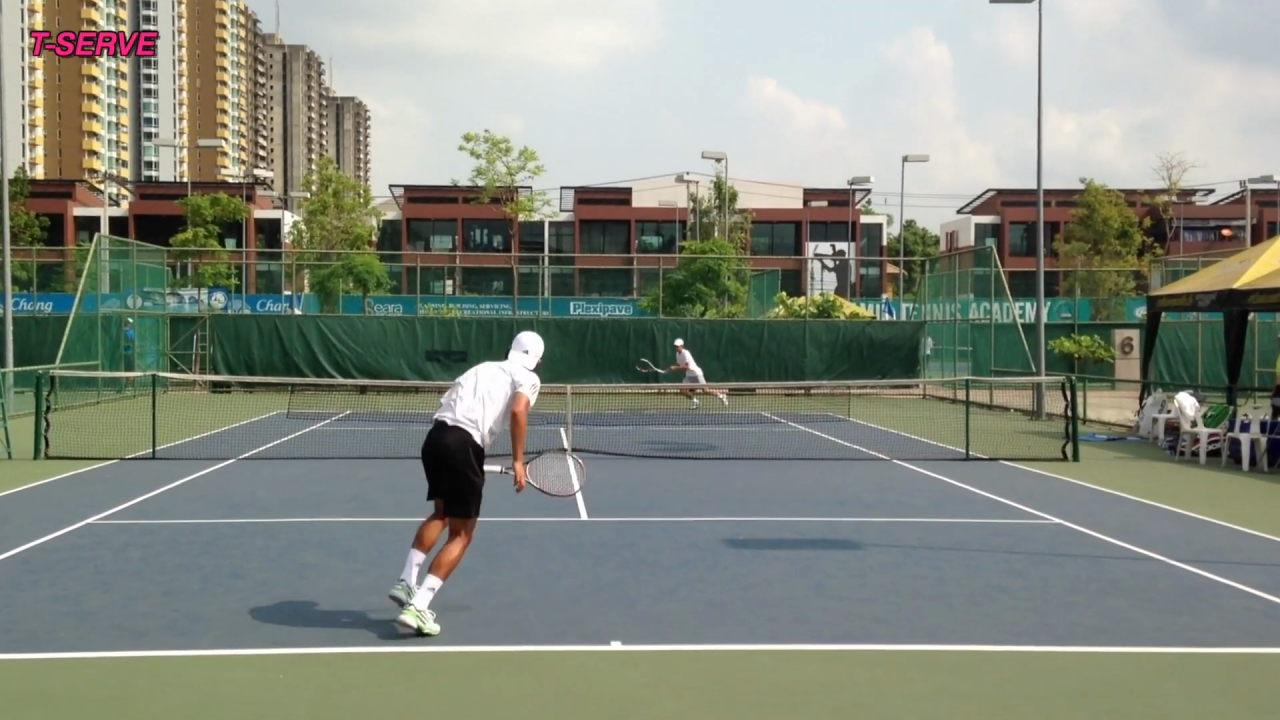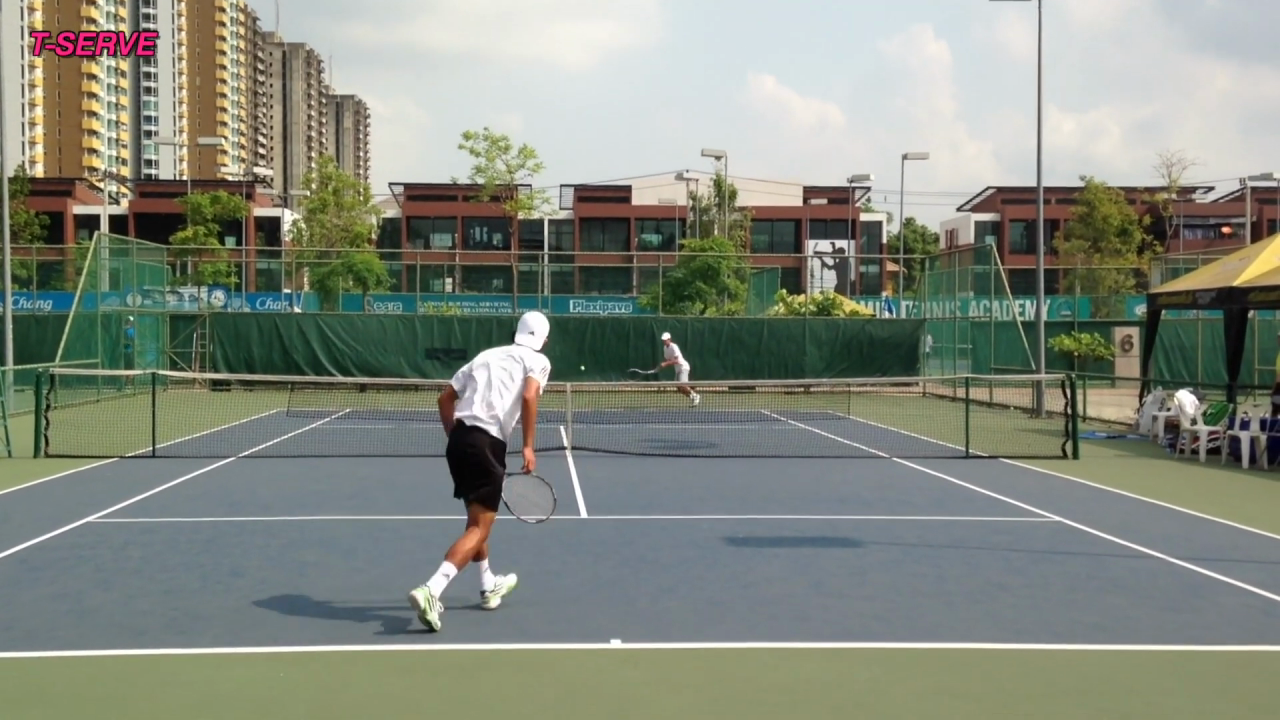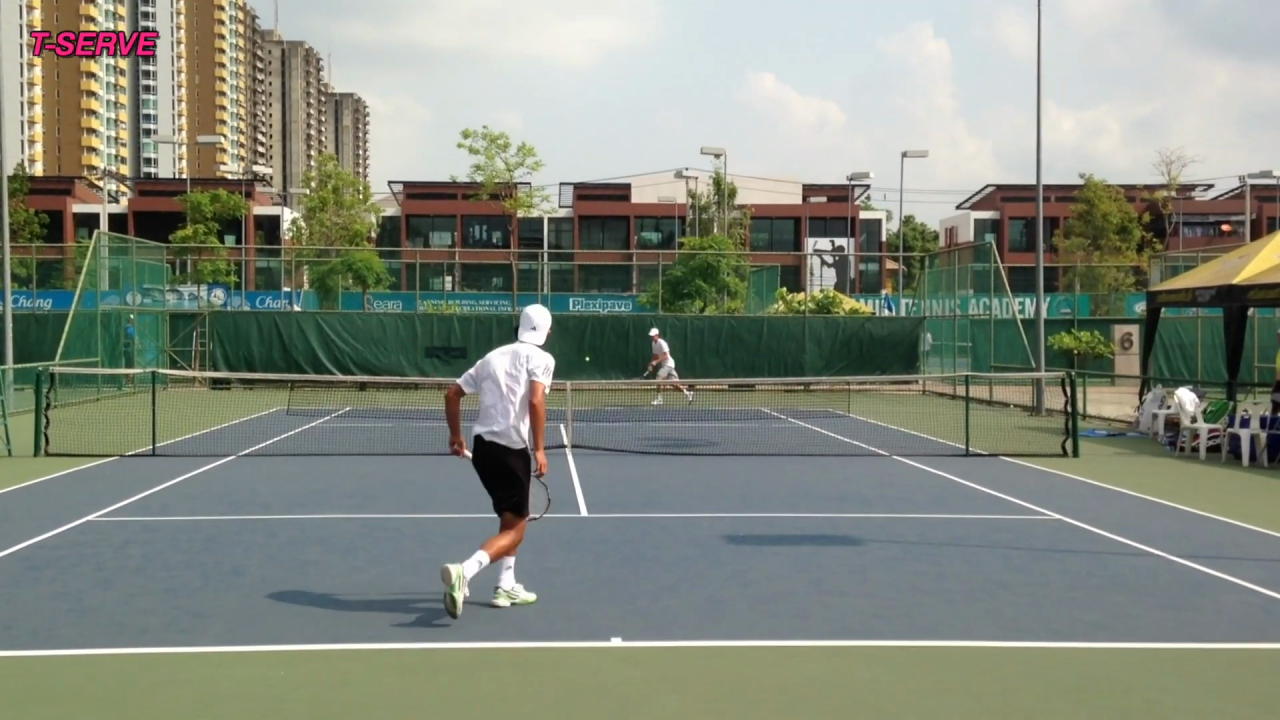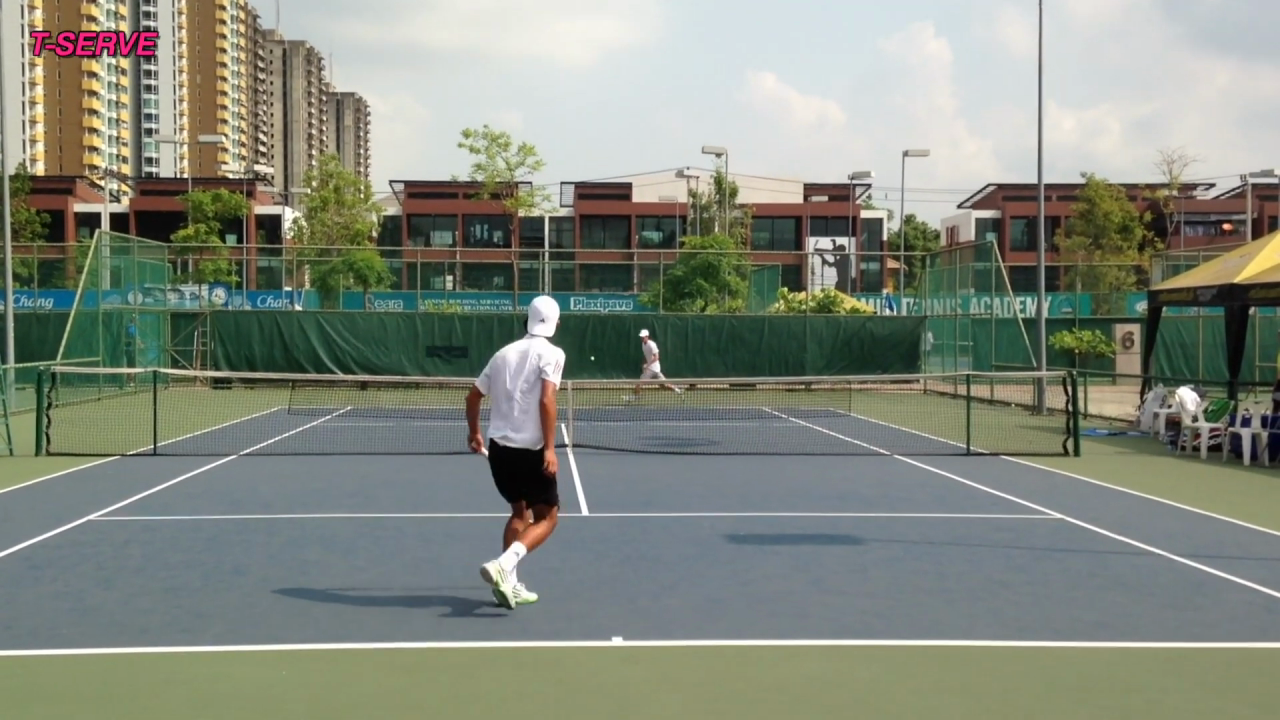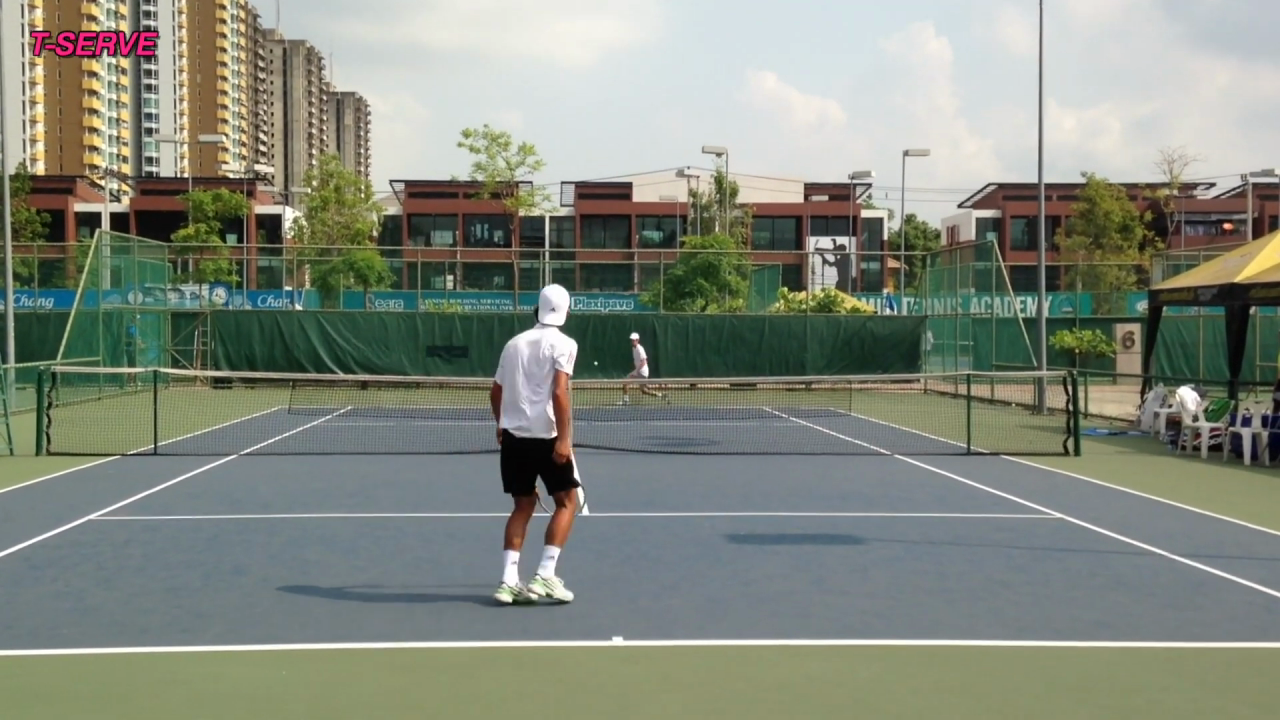
dt=0.1s
person 1, frame 1
left shoulder: (481, 368)
right shoulder: (527, 377)
left elbow: (444, 409)
right elbow: (518, 410)
right wrist: (518, 461)
left hip: (435, 438)
right hip: (464, 445)
left knee: (441, 514)
right knee: (460, 535)
left ankle: (407, 581)
right ankle: (417, 607)
person 1, frame 2
left shoulder: (485, 356)
right shoulder: (537, 361)
left elbow: (445, 398)
right elbow: (530, 396)
right wrist: (528, 446)
left hip: (460, 437)
right hip: (486, 441)
left knee: (478, 514)
right knee: (480, 526)
left ankle: (488, 586)
right ankle: (430, 592)
person 1, frame 3
left shoulder: (491, 357)
right shoulder: (542, 359)
left elbow: (452, 395)
right elbow: (536, 402)
left wrist: (455, 435)
right wrist: (539, 450)
left hip: (482, 445)
right hip: (511, 450)
left knee: (509, 515)
right knee: (514, 530)
left ankle: (506, 587)
right ankle: (463, 571)
person 1, frame 4
left shoulder: (502, 354)
right shoulder: (551, 354)
left elbow: (473, 397)
right elbow: (547, 401)
left wrist: (474, 433)
right wrist: (550, 448)
left hip: (498, 446)
right hip: (529, 448)
left knee: (520, 513)
right knee: (547, 519)
left ankle: (509, 585)
right ankle: (501, 568)
person 1, frame 5
left shoulder: (513, 344)
right shoulder: (563, 344)
left elbow: (496, 394)
right elbow: (559, 393)
left wrist: (501, 425)
right wrist: (564, 439)
left hip: (512, 437)
right hip: (545, 438)
left knee: (523, 508)
right knee: (567, 505)
left ankle: (509, 582)
right ankle: (544, 577)
